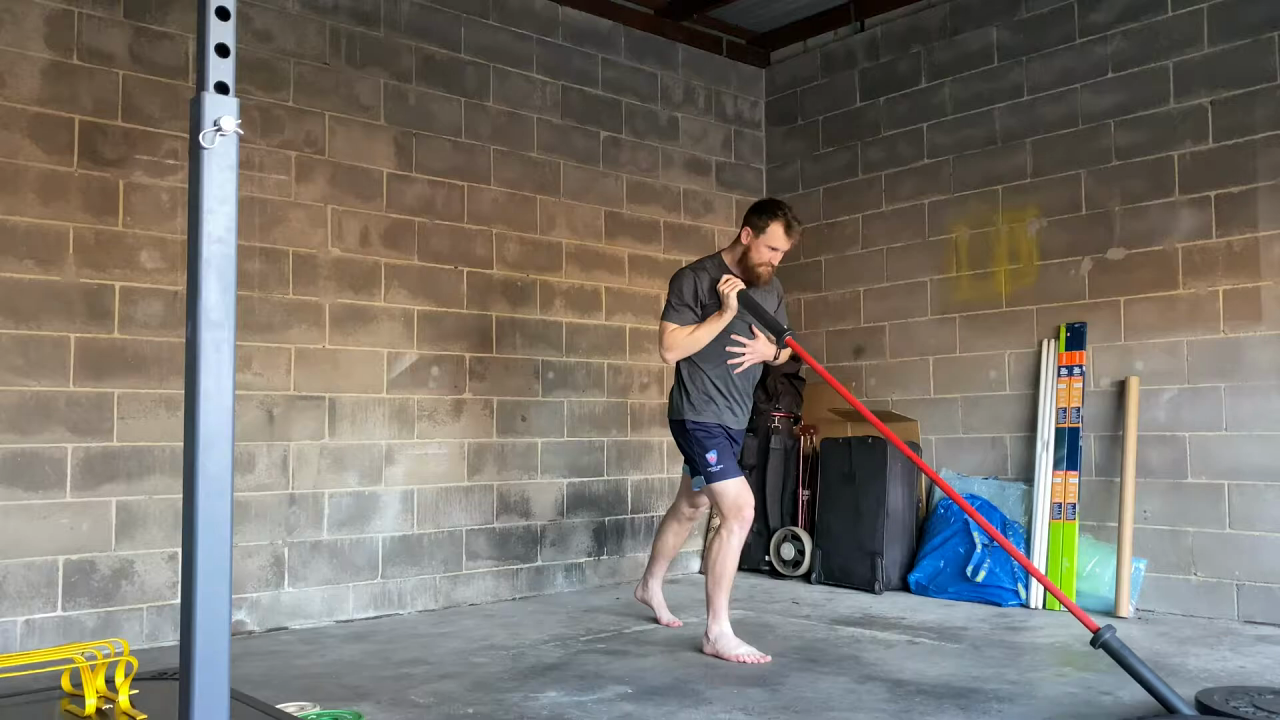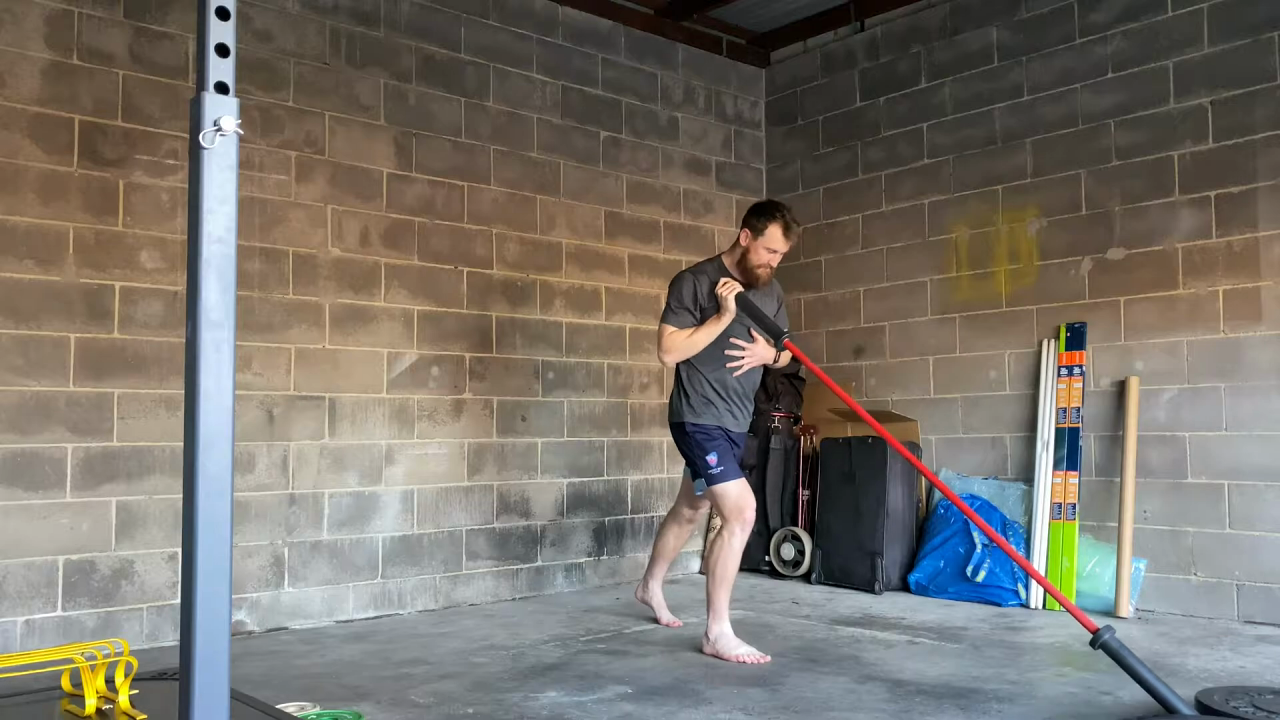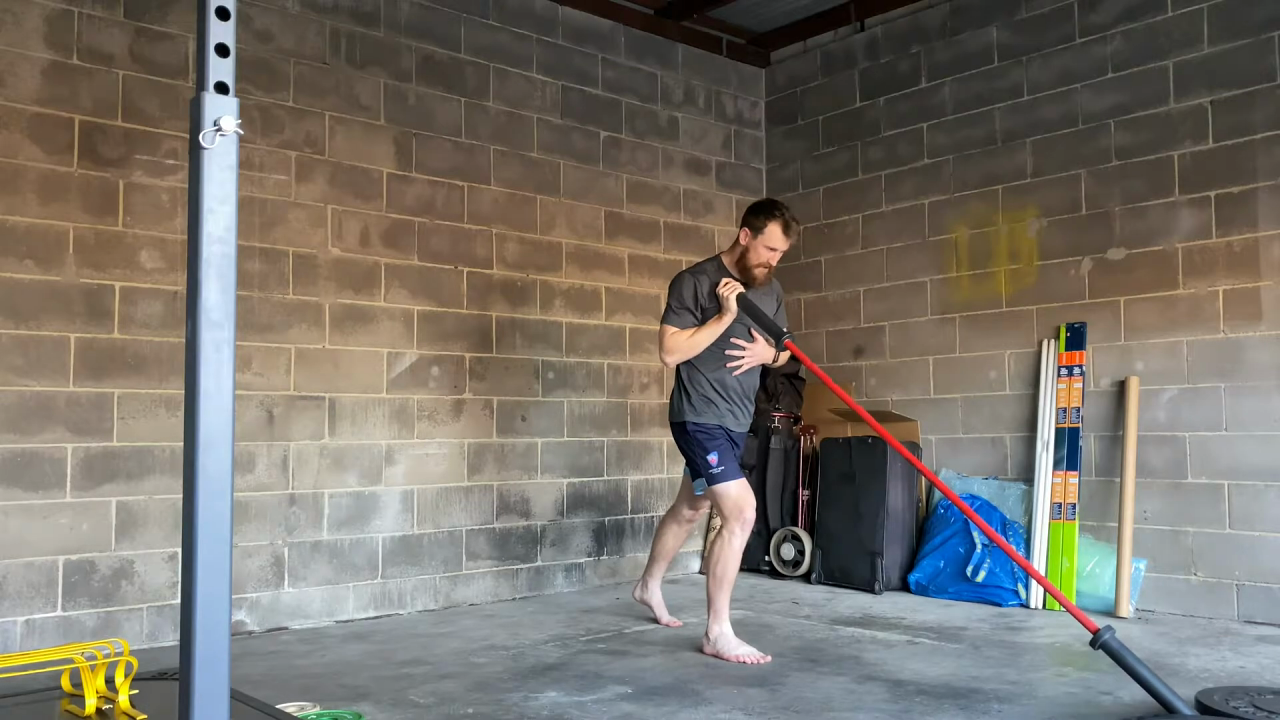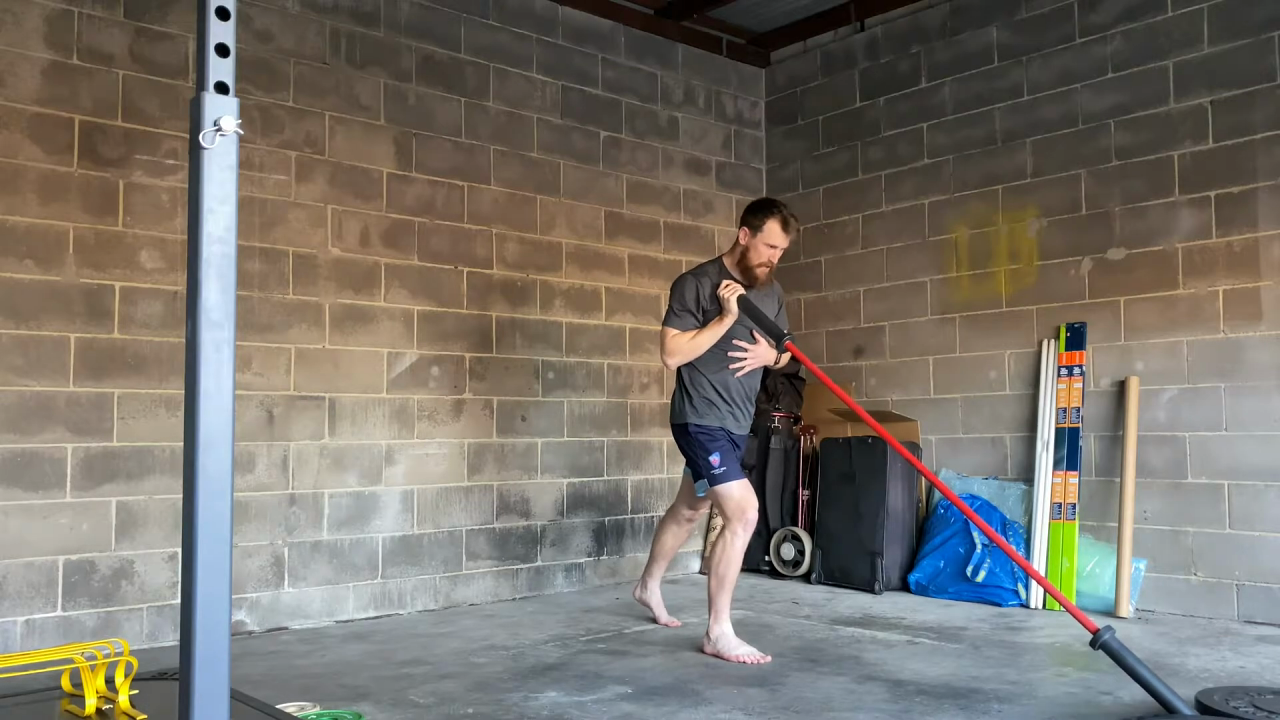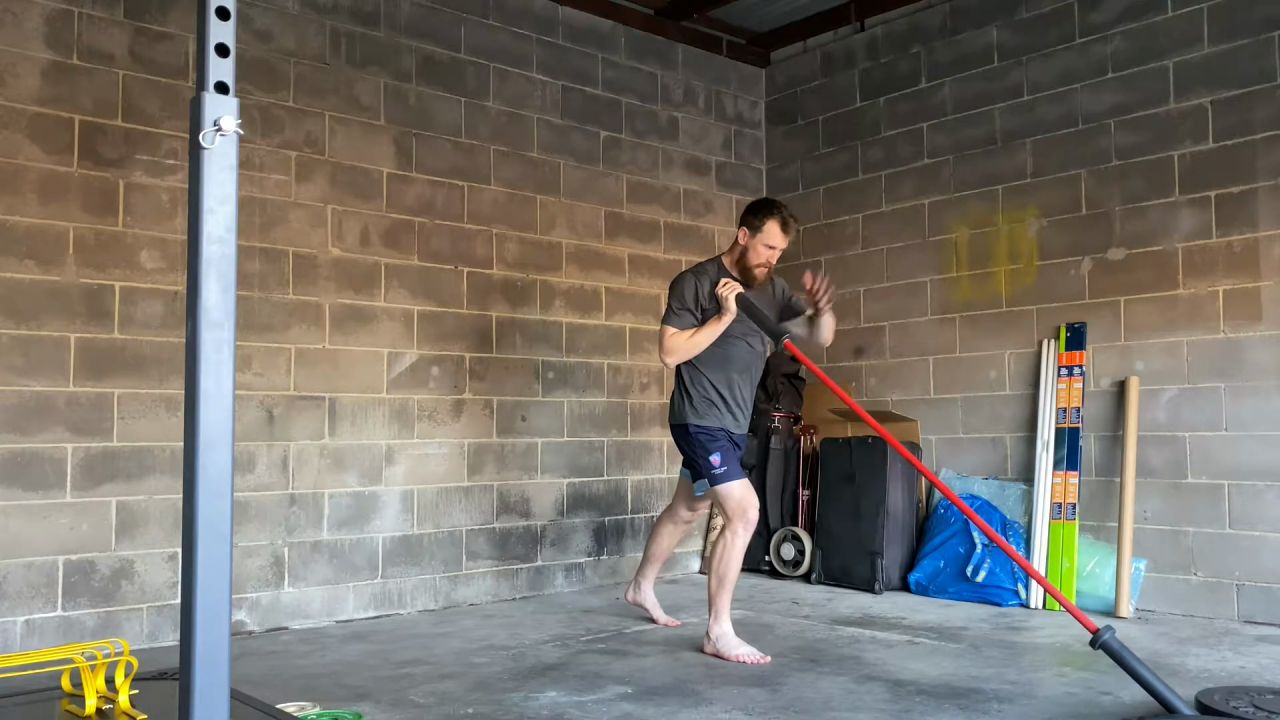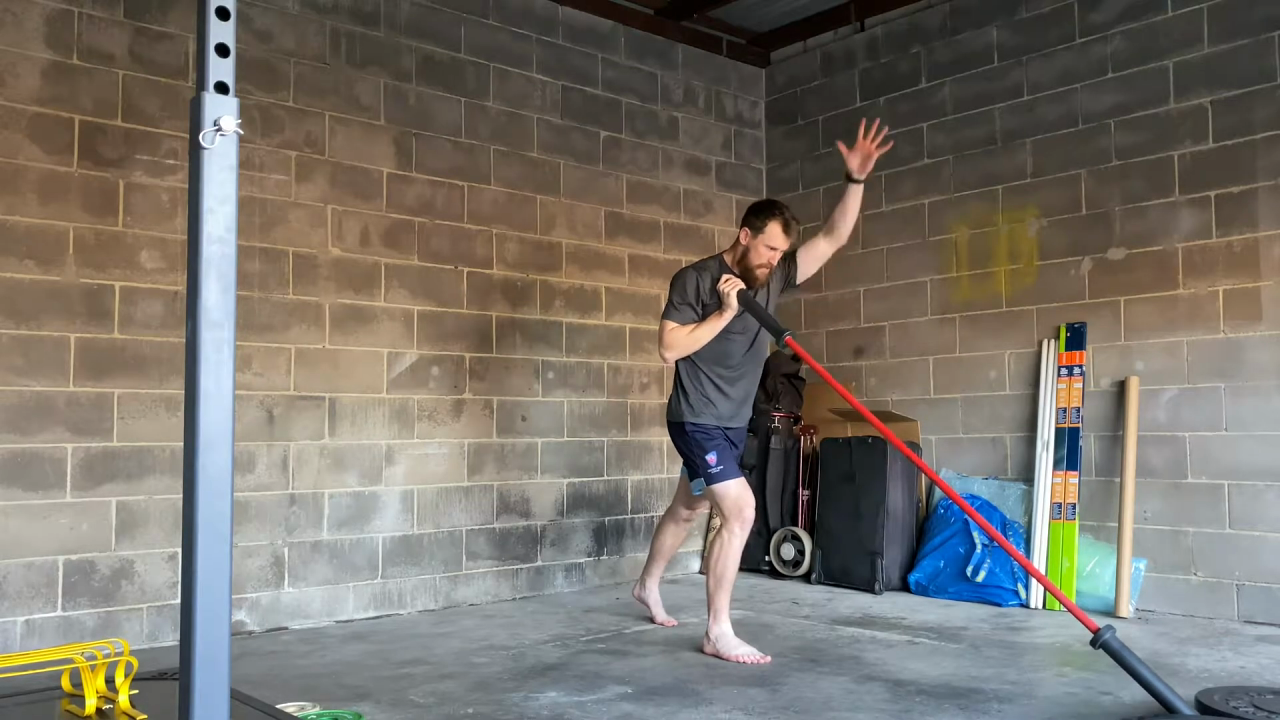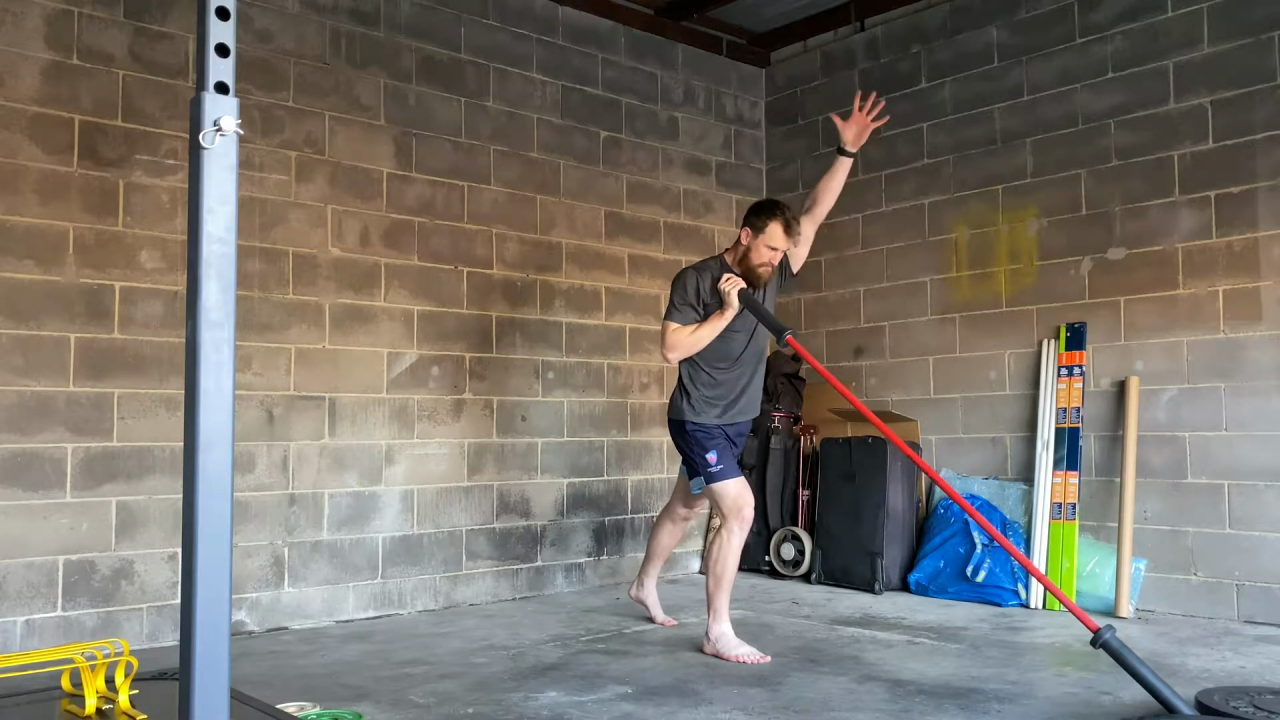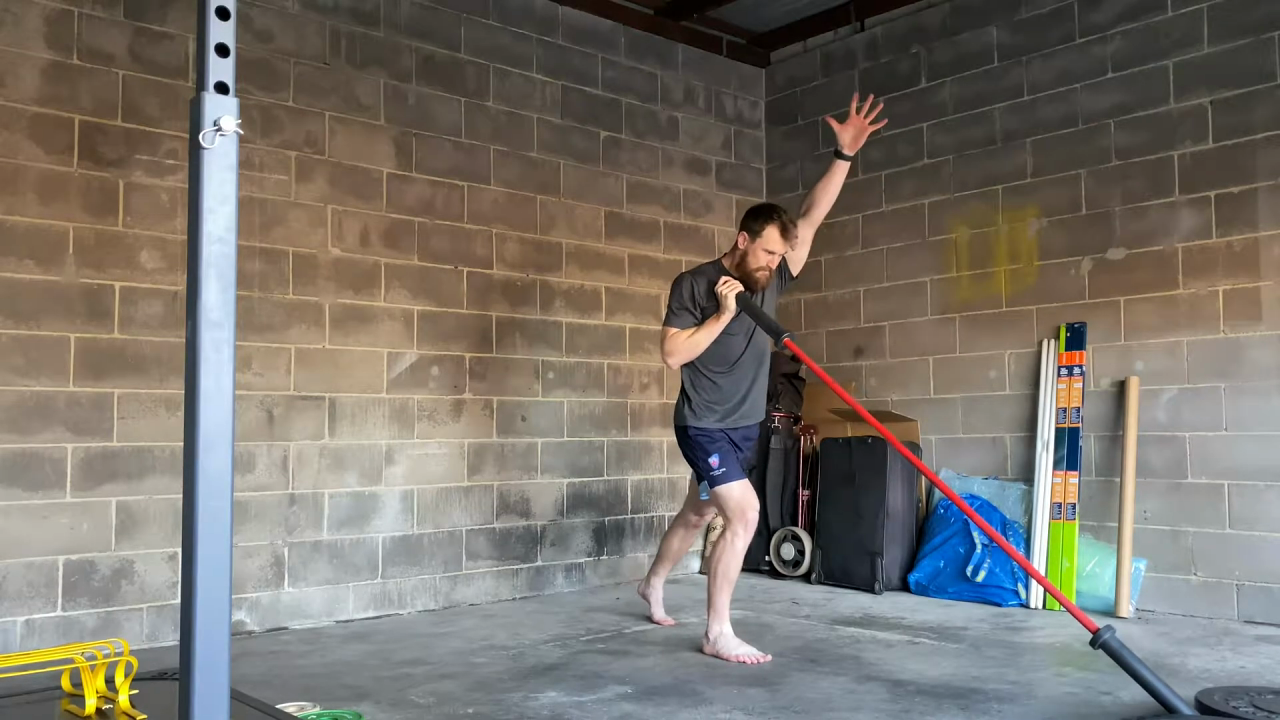
dt=0.4s
person 1, frame 1
left shoulder: (769, 286)
right shoulder: (694, 278)
left elbow: (785, 348)
right elbow: (670, 348)
left wrist: (770, 350)
right wrist: (725, 312)
left hip: (732, 417)
right hip: (698, 415)
left knee: (690, 506)
right knee: (739, 511)
left ankle: (651, 584)
right ankle: (717, 632)
person 1, frame 2
left shoulder: (770, 289)
right shoulder: (694, 281)
left elbow: (786, 350)
right elbow: (669, 350)
left wrist: (770, 353)
right wrist: (722, 315)
left hip: (734, 421)
right hip: (699, 419)
left knee: (690, 509)
right knee: (741, 512)
left ankle: (651, 586)
right ankle: (717, 632)
person 1, frame 3
left shoulder: (770, 288)
right shoulder: (694, 281)
left elbow: (784, 348)
right elbow: (670, 351)
left wrist: (770, 352)
right wrist: (724, 315)
left hip: (735, 419)
right hip: (700, 417)
left knee: (690, 508)
right knee: (741, 512)
left ankle: (649, 585)
right ankle: (717, 633)
person 1, frame 4
left shoulder: (770, 289)
right shoulder: (696, 283)
left elbow: (786, 349)
right elbow: (672, 353)
left wrist: (772, 355)
right wrist: (726, 317)
left hip: (736, 422)
right hip: (701, 419)
left knee: (689, 509)
right knee: (744, 513)
left ankle: (649, 584)
right ankle: (718, 633)
person 1, frame 5
left shoulder: (773, 289)
right shoulder: (695, 282)
left elbow: (819, 336)
right elbow: (669, 351)
left wrist: (820, 309)
right wrist: (722, 316)
left hip: (734, 425)
right hip: (701, 422)
left knee: (686, 509)
right knee: (744, 511)
left ankle: (641, 587)
right ankle: (718, 633)
person 1, frame 6
left shoulder: (774, 277)
right shoulder: (694, 279)
left elbow: (834, 236)
right elbow: (670, 348)
left wrist: (856, 178)
right wrist: (723, 312)
left hip: (733, 422)
right hip: (698, 421)
left knee: (686, 509)
right knee: (740, 511)
left ankle: (647, 585)
right ankle: (718, 633)
person 1, frame 7
left shoulder: (771, 274)
right shoulder: (696, 280)
left elbow: (815, 213)
right elbow: (672, 348)
left wrist: (847, 150)
right wrist: (726, 311)
left hip: (735, 420)
right hip: (699, 419)
left knee: (684, 507)
right knee: (739, 510)
left ankle: (644, 585)
right ankle: (718, 633)
person 1, frame 8
left shoulder: (772, 276)
right shoulder: (694, 285)
left elbow: (813, 215)
right elbow: (672, 355)
left wrist: (845, 153)
right wrist: (723, 314)
left hip: (744, 424)
right hip: (705, 426)
left knee: (698, 513)
right knee: (744, 514)
left ankle: (653, 583)
right ankle: (717, 633)
